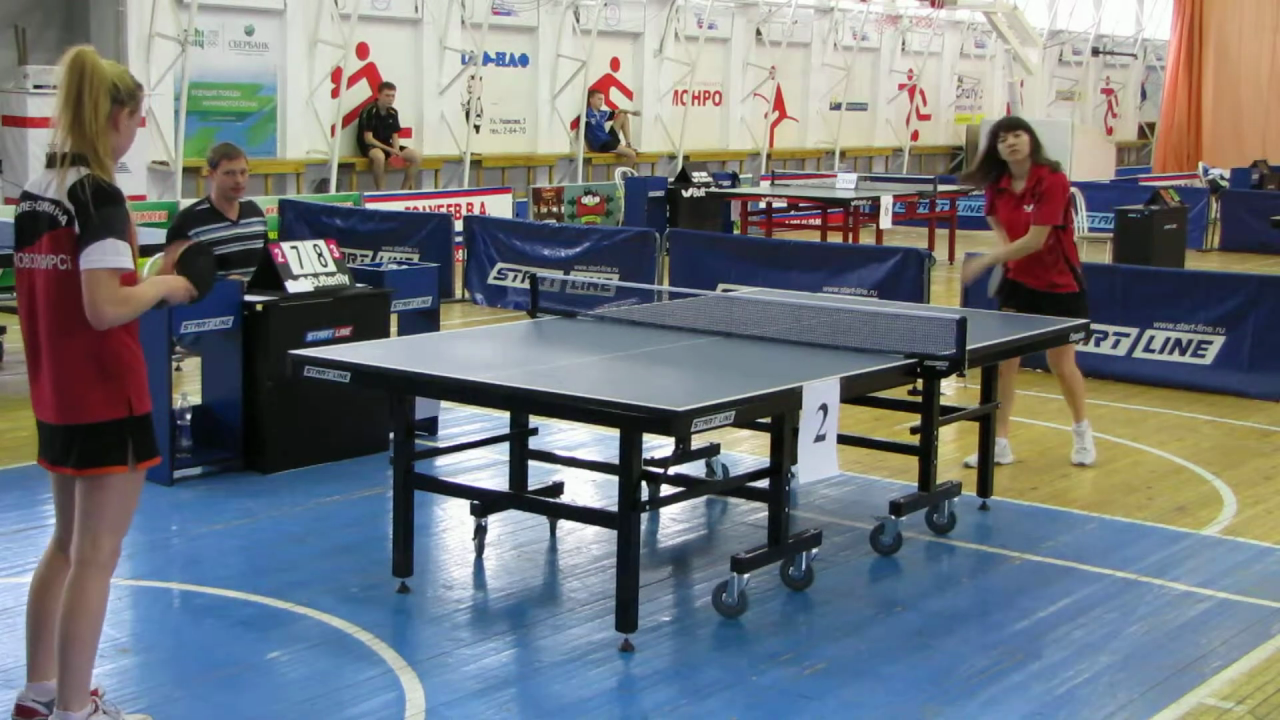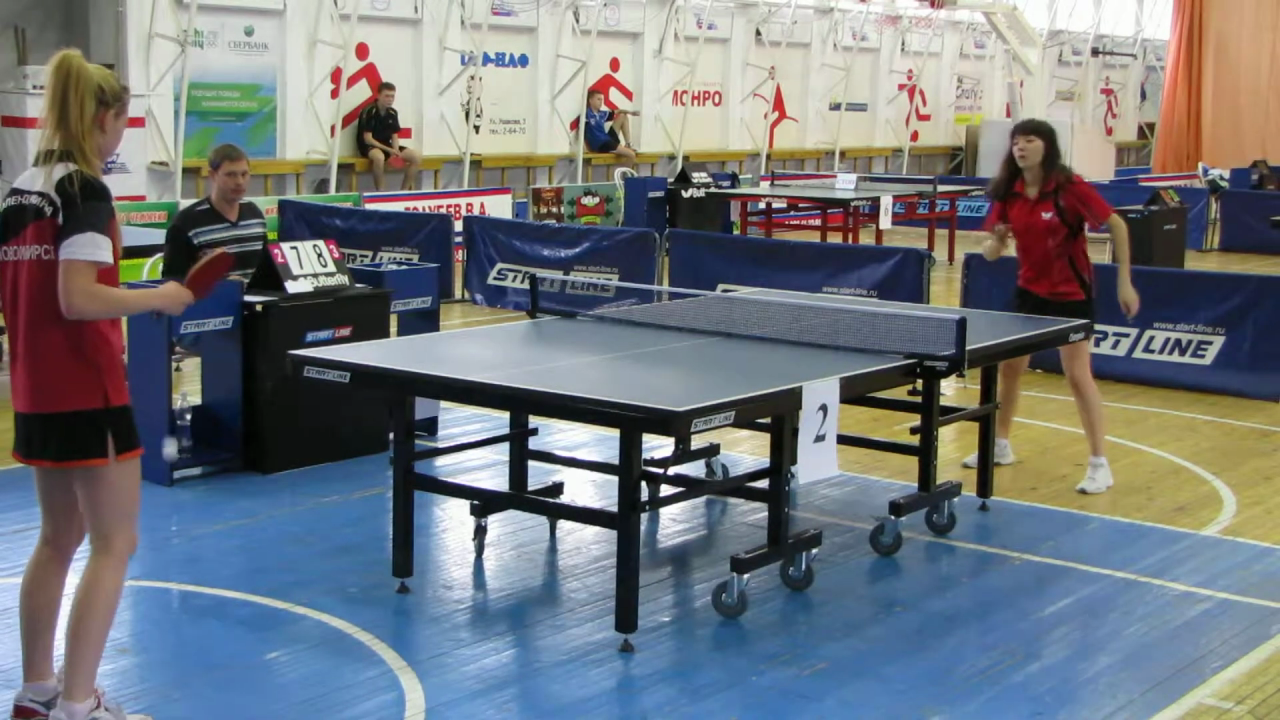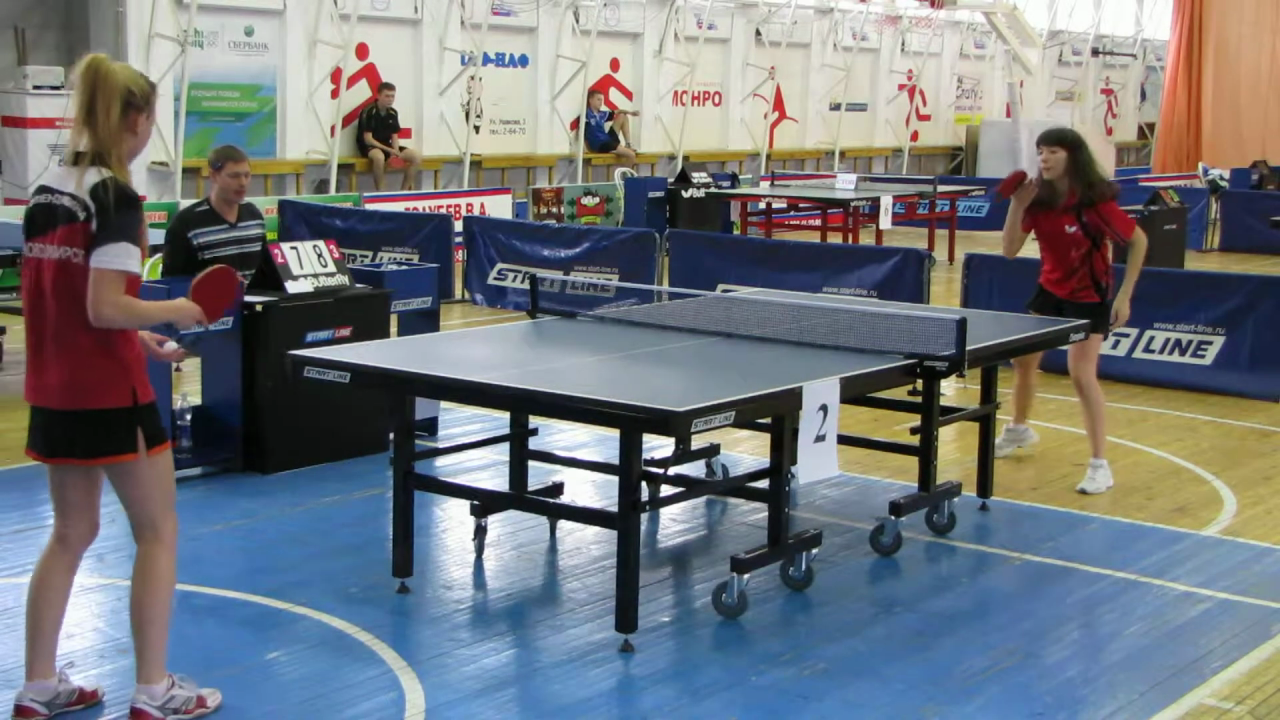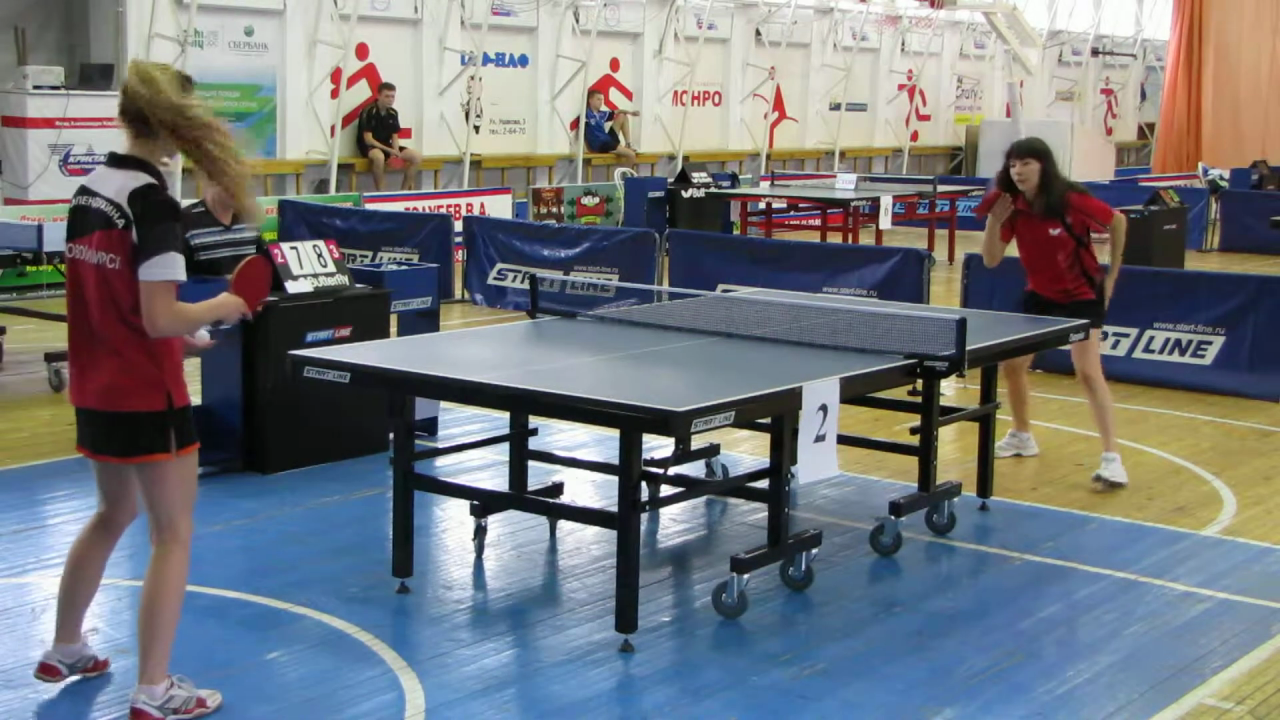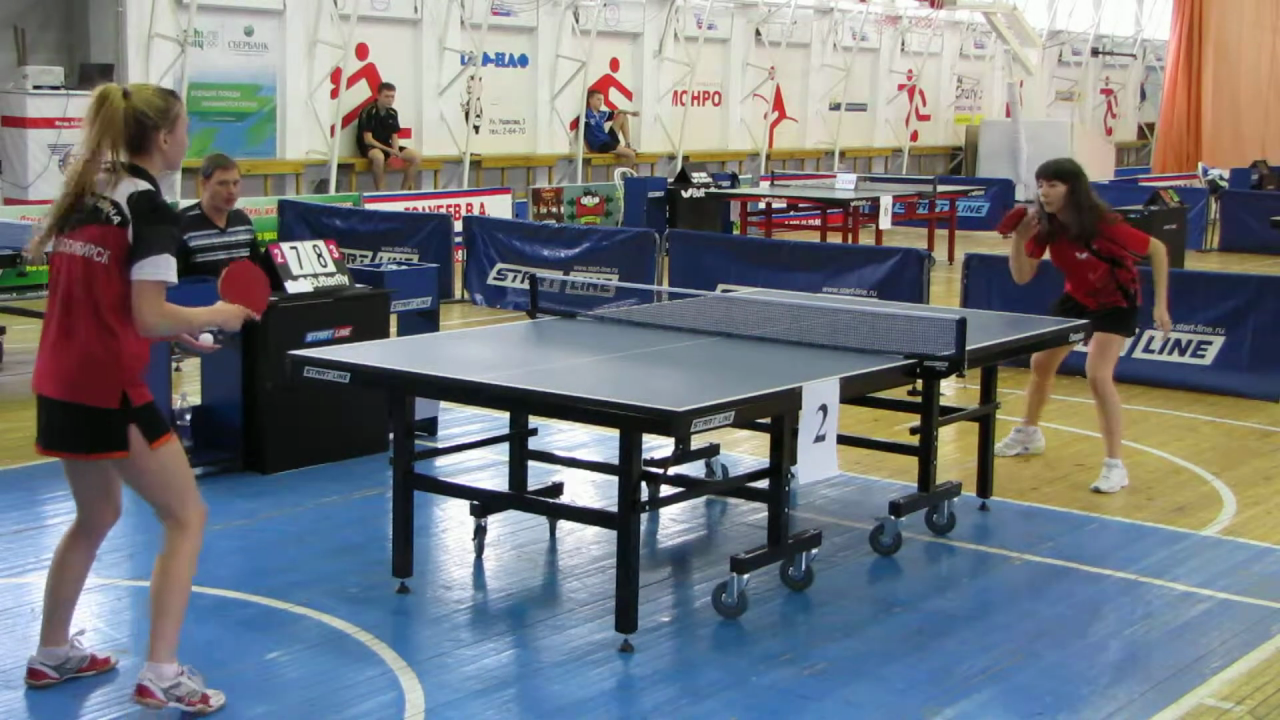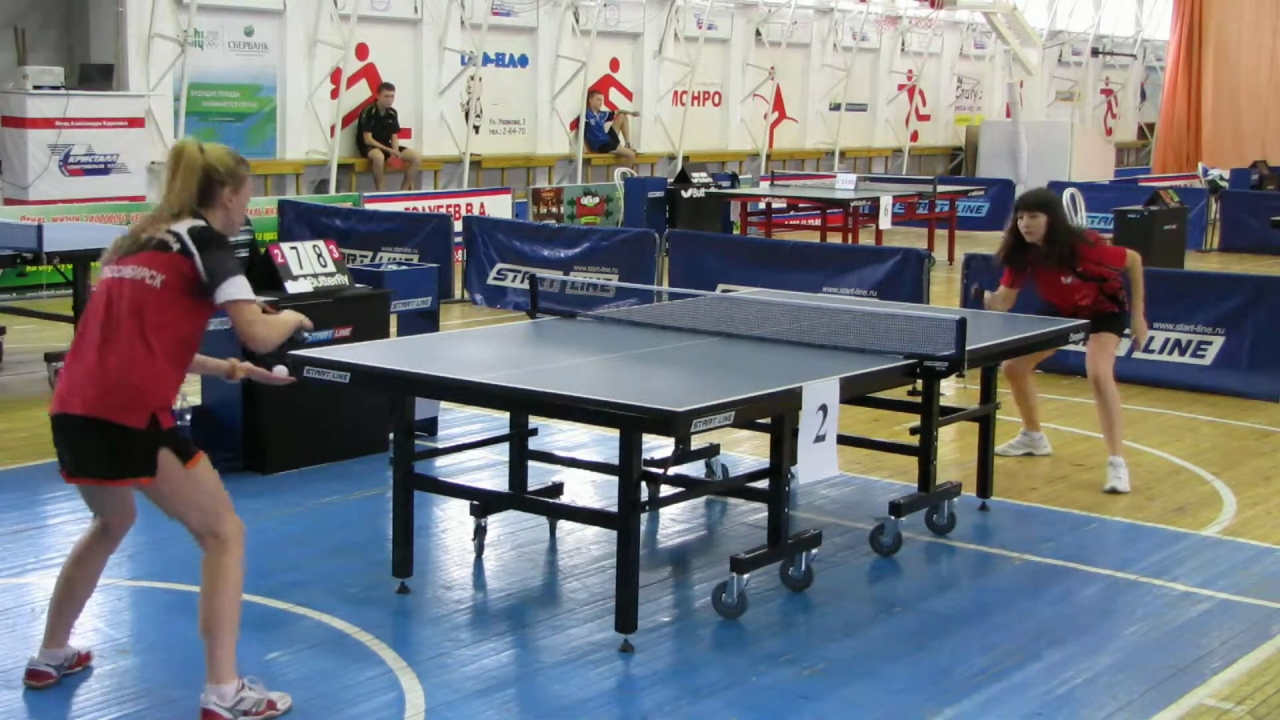
dt=0.5s
person 1, frame 1
left shoulder: (36, 191)
right shoulder: (97, 194)
right elbow: (103, 307)
left wrist: (147, 268)
right wrist: (164, 286)
left hip: (56, 398)
right hip: (105, 400)
left knee: (68, 543)
right knee: (96, 557)
person 1, frame 2
right shoulder: (83, 190)
right elbow: (78, 299)
right wrist: (159, 298)
right hip: (85, 394)
left knee: (58, 539)
right knee: (115, 546)
person 1, frame 3
left shoulder: (46, 191)
right shoulder: (115, 196)
left elbow: (61, 294)
right elbow: (106, 309)
right wrist: (172, 311)
left hip: (54, 392)
right hip: (109, 395)
left knee: (69, 534)
right knee: (158, 535)
person 1, frame 4
left shoulder: (88, 190)
right shoulder: (153, 203)
right elbow: (160, 319)
left wrist: (183, 329)
right wrist: (219, 308)
left hip: (94, 389)
right hip: (147, 396)
left knee: (113, 513)
right knee: (172, 536)
left ankle: (64, 648)
person 1, frame 5
left shoulder: (84, 195)
right shoulder: (148, 207)
right elbow: (149, 318)
left wrist: (170, 327)
right wrist: (216, 313)
left hip: (58, 387)
right hip: (108, 391)
left knee: (97, 515)
right knee: (187, 518)
left ankle: (51, 653)
right ankle: (162, 673)
person 1, frame 6
left shoulder: (137, 240)
right shoulder: (202, 240)
right elbow: (259, 336)
left wrist: (221, 366)
right wrist: (289, 318)
left hip: (73, 410)
right hip: (130, 416)
left knee: (112, 523)
right knee: (223, 534)
left ankle: (50, 655)
person 2, frame 1
left shoulder: (1053, 181)
right shoulder: (997, 186)
left elbow: (1035, 241)
left wrist: (984, 261)
right wrist: (1004, 253)
left hip: (1059, 286)
right hip: (1018, 283)
left knee: (1063, 365)
right knee: (1003, 363)
left ankle: (1081, 430)
right ankle: (1000, 444)
person 2, frame 2
left shoulder: (1070, 188)
right shoulder: (1007, 194)
left elbow: (1117, 226)
right elbow: (992, 252)
left wrist: (1125, 283)
right wrist: (995, 242)
left hip: (1071, 294)
right hip: (1030, 291)
left knee: (1078, 377)
right knee: (1009, 367)
left ankle: (1099, 464)
right ankle: (1000, 444)
person 2, frame 3
left shoulder: (1096, 202)
right shoulder: (1038, 198)
left elbow: (1139, 241)
right elbow: (1010, 250)
left wrist: (1124, 295)
right wrist: (1017, 206)
left hip: (1088, 296)
right hip: (1049, 289)
left knee: (1082, 376)
right knee: (1023, 359)
left ankle: (1099, 465)
right ankle: (1019, 429)
person 2, frame 4
left shoulder: (1071, 200)
right shoulder: (1011, 207)
left elbow: (1118, 221)
right elbow: (991, 261)
left wrist: (1111, 276)
right wrist: (994, 221)
left hip: (1081, 295)
right hip: (1040, 295)
left knee: (1088, 372)
right knee: (1011, 365)
left ankle: (1111, 459)
right ankle: (1022, 436)
person 2, frame 5
left shoulder: (1103, 225)
right shoulder: (1043, 224)
left elbow: (1158, 250)
right elbow: (1022, 276)
left wrist: (1160, 305)
right wrist: (1019, 240)
left hip: (1116, 303)
right hip: (1077, 298)
left knee: (1097, 375)
right knee: (1040, 363)
left ankle: (1115, 465)
right ankle: (1027, 433)
person 2, frame 6
left shoulder: (1082, 246)
right shoulder: (1020, 253)
left elbow: (1133, 260)
right elbow: (1006, 300)
left wrist: (1138, 315)
right wrist: (993, 302)
left hip: (1104, 310)
right hip: (1062, 311)
left knee: (1099, 374)
right knee: (1012, 367)
left ankle: (1117, 464)
right ankle: (1033, 435)
